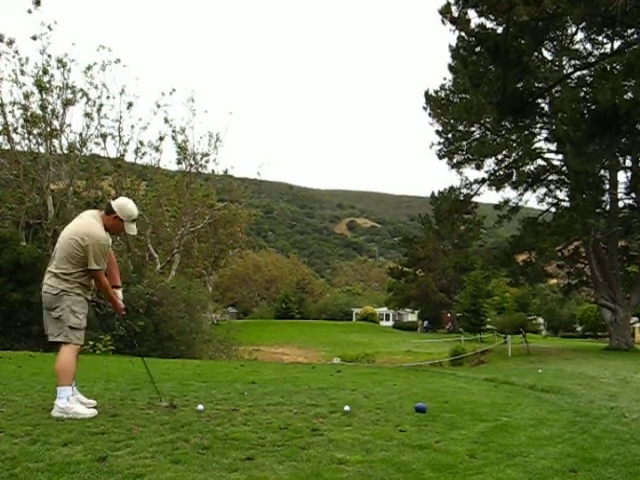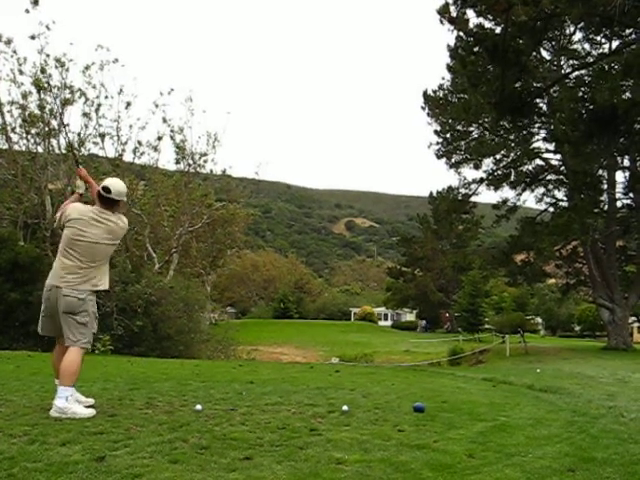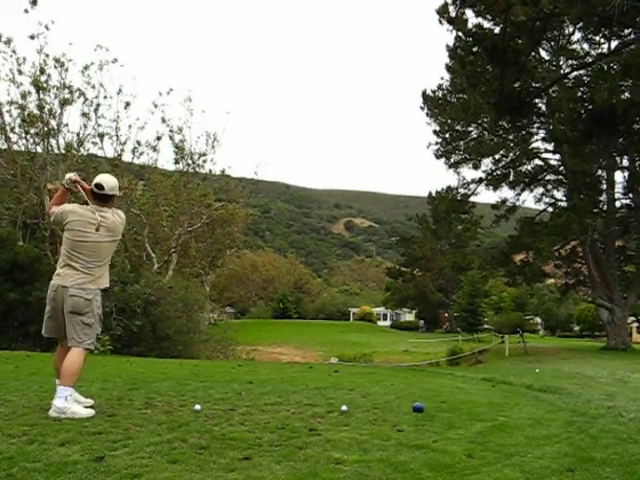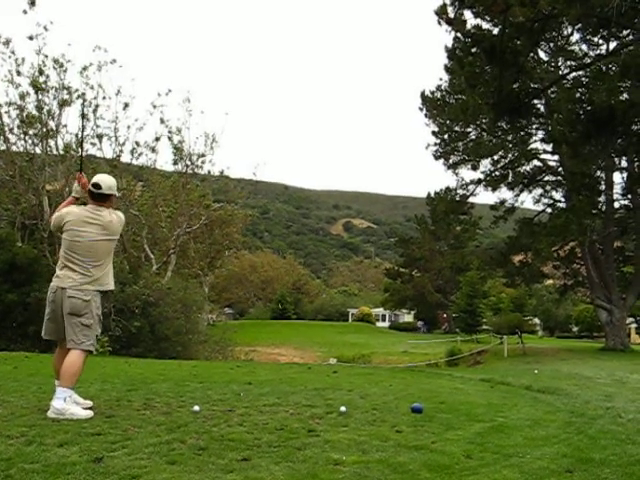
dt=0.3s
person 1, frame 1
left shoulder: (91, 214)
right shoulder: (98, 237)
left elbow: (109, 256)
right elbow: (98, 278)
left wrist: (117, 287)
right wrist: (114, 300)
left hip: (56, 288)
right hip: (65, 293)
left knee: (69, 343)
right knee: (70, 343)
left ankle: (68, 393)
right ankle: (64, 403)
person 1, frame 2
left shoulder: (75, 212)
right shoulder: (120, 224)
left elbow: (59, 217)
right elbow: (107, 207)
left wrist: (78, 191)
right wrist: (89, 181)
left hip: (54, 287)
right hip: (79, 293)
left knee: (62, 341)
right knee: (77, 344)
left ankle: (65, 391)
right ankle: (62, 402)
person 1, frame 3
left shoulder: (73, 212)
right shoulder: (118, 220)
left elbow: (52, 209)
right elbow: (105, 207)
left wrist: (66, 186)
right wrist: (84, 186)
left hip: (59, 286)
right hip: (84, 292)
left knee: (64, 342)
right knee: (79, 345)
left ankle: (65, 393)
right ankle: (62, 402)
person 1, frame 4
left shoulder: (71, 214)
right shoulder: (116, 220)
left elbow: (54, 220)
left wrist: (75, 194)
right wrist: (87, 186)
left hip: (59, 288)
right hip: (84, 293)
left knee: (64, 344)
right knee: (79, 347)
left ankle: (64, 394)
right ankle: (60, 403)
